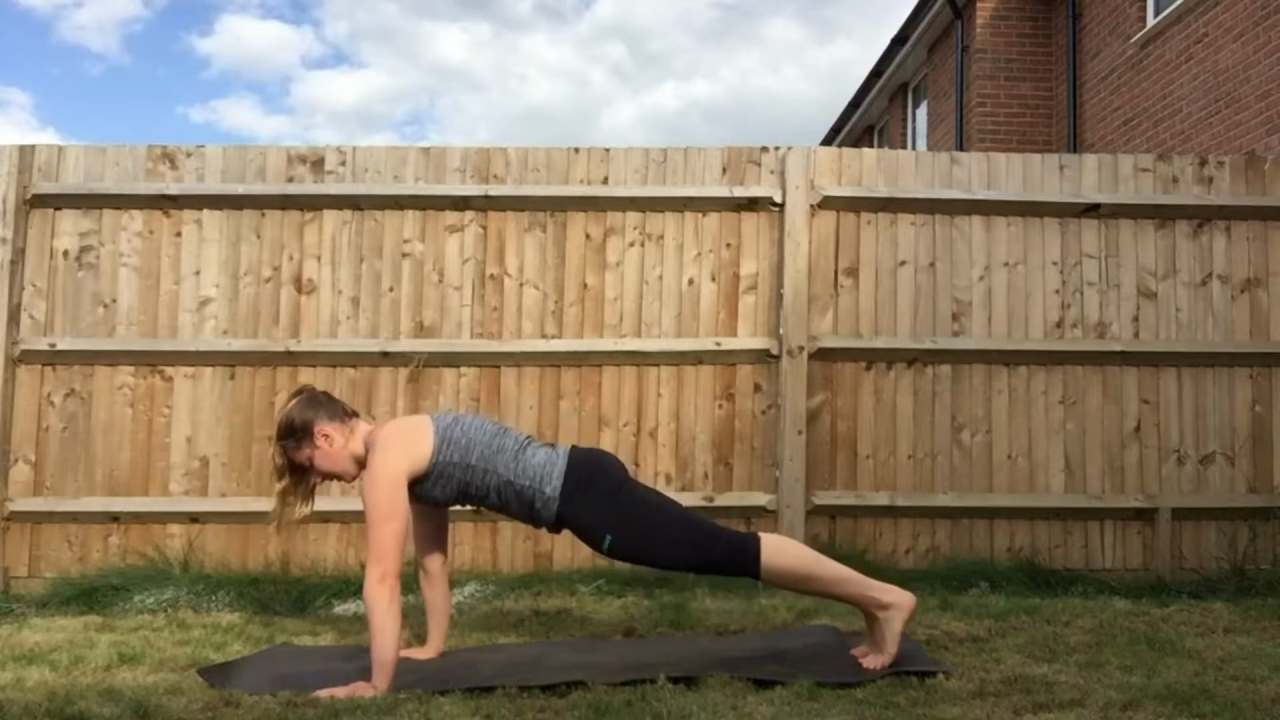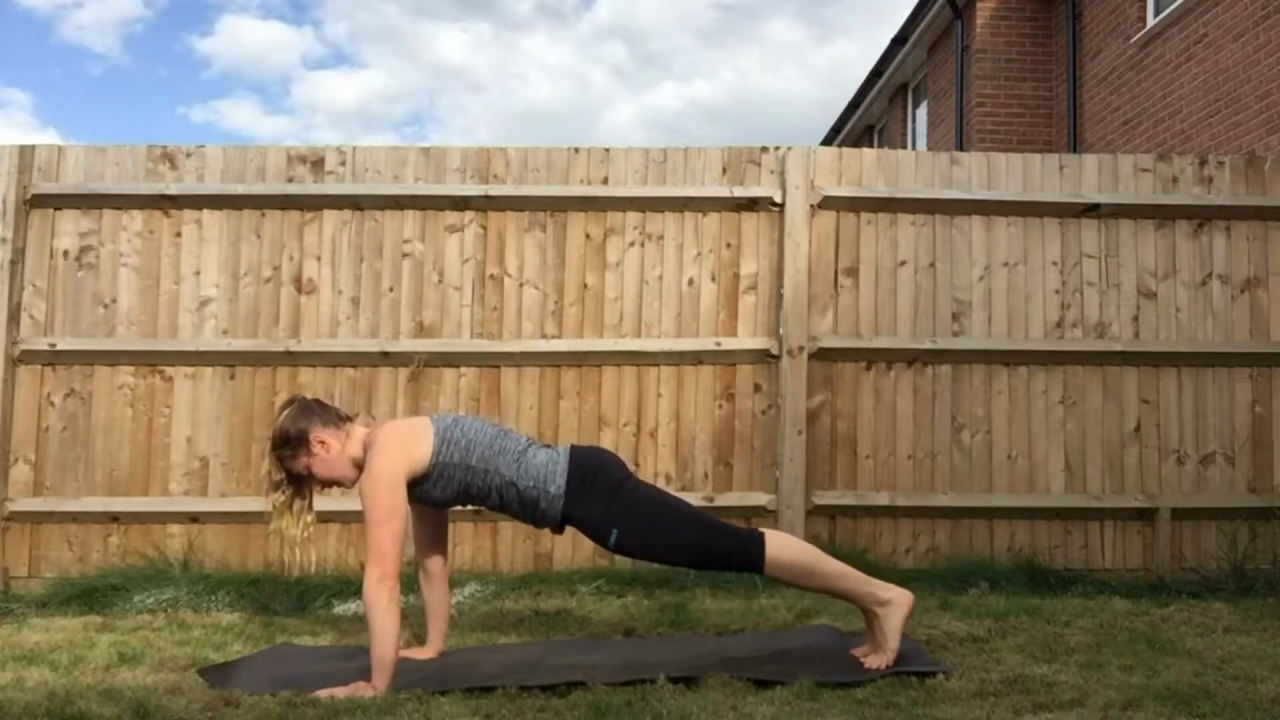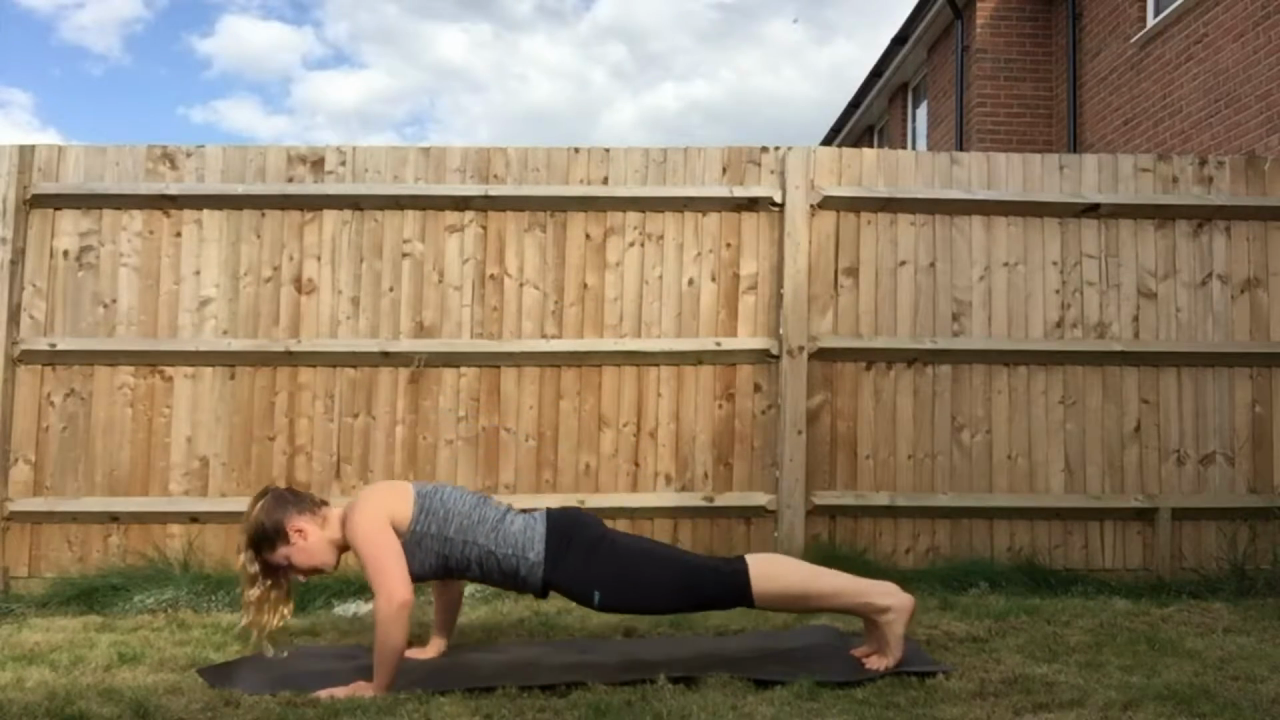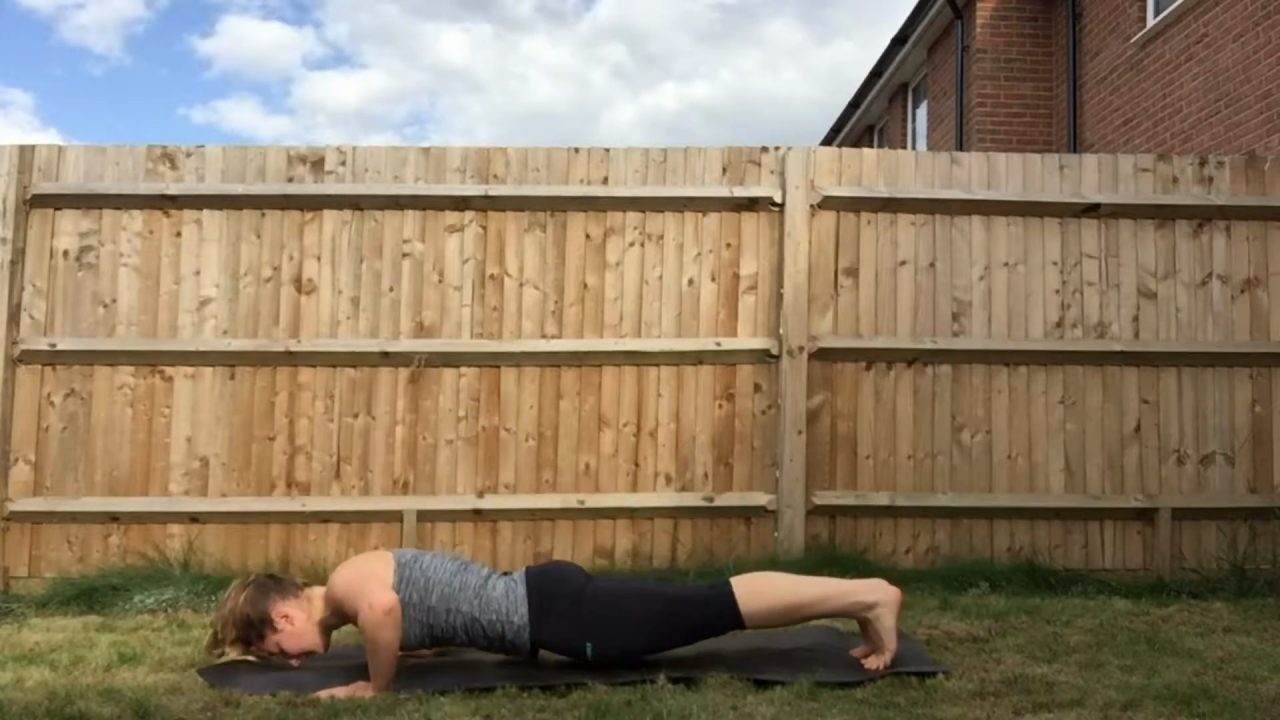
dt=0.5s
person 1, frame 1
left shoulder: (384, 455)
right shoulder: (411, 455)
left elbow: (381, 577)
right elbow: (431, 559)
left wrist: (378, 684)
right wrist: (433, 646)
left hip: (580, 496)
right hip: (579, 479)
left knee: (723, 552)
right knee: (723, 547)
left ankle: (883, 600)
right ankle: (874, 600)
person 1, frame 2
left shoulder: (382, 457)
right shoulder: (406, 457)
left elbow: (382, 576)
right elbow: (432, 555)
left wrist: (377, 682)
right wrist: (432, 646)
left hip: (585, 491)
right hip: (578, 480)
left knee: (732, 548)
right knee: (726, 550)
left ankle: (882, 598)
right ankle: (873, 598)
person 1, frame 3
left shoulder: (361, 515)
right shoulder: (383, 510)
left elbow: (396, 598)
left wrist: (376, 686)
right wrist: (434, 645)
left hip: (563, 558)
right hip: (560, 540)
left knee: (722, 582)
right knee: (717, 579)
left ankle: (881, 600)
right ankle: (874, 599)
person 1, frame 4
left shoulder: (342, 584)
right shoulder: (365, 573)
left elbow: (383, 609)
left wrist: (376, 684)
right wrist: (430, 643)
left hip: (551, 615)
right hip: (546, 594)
left knee: (708, 608)
right knee: (703, 606)
left ankle: (868, 597)
right ankle: (864, 597)
